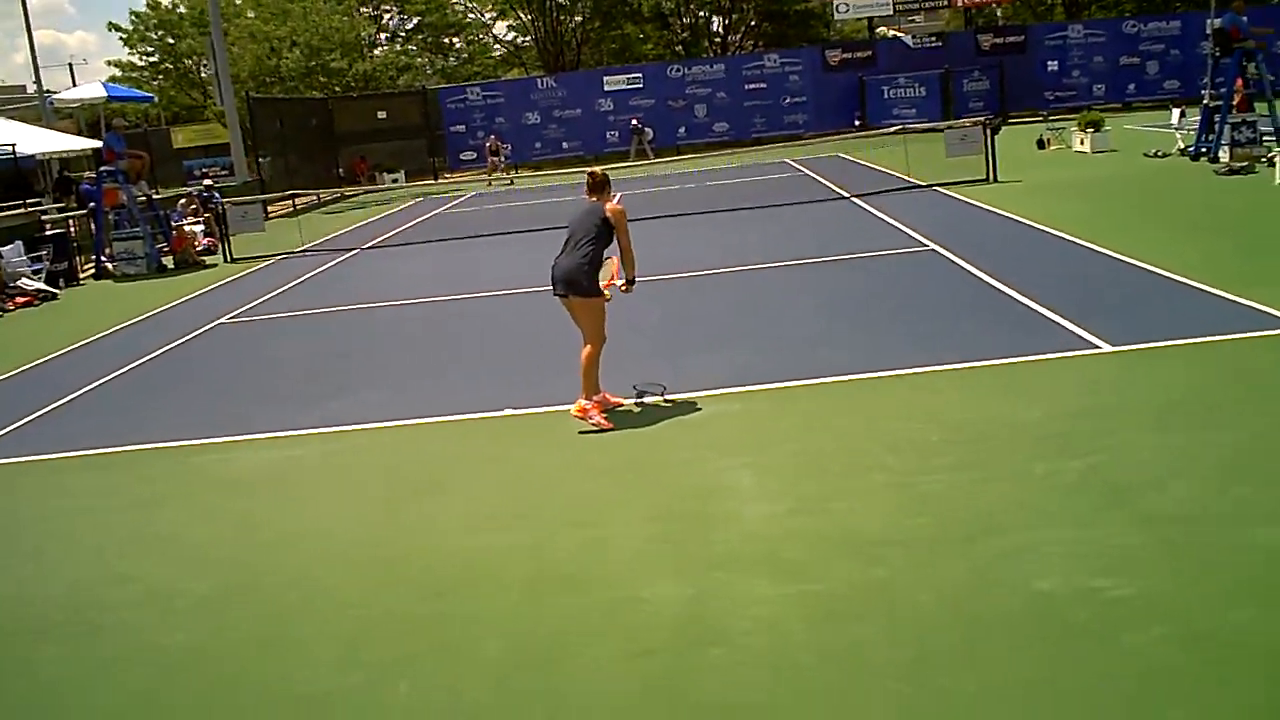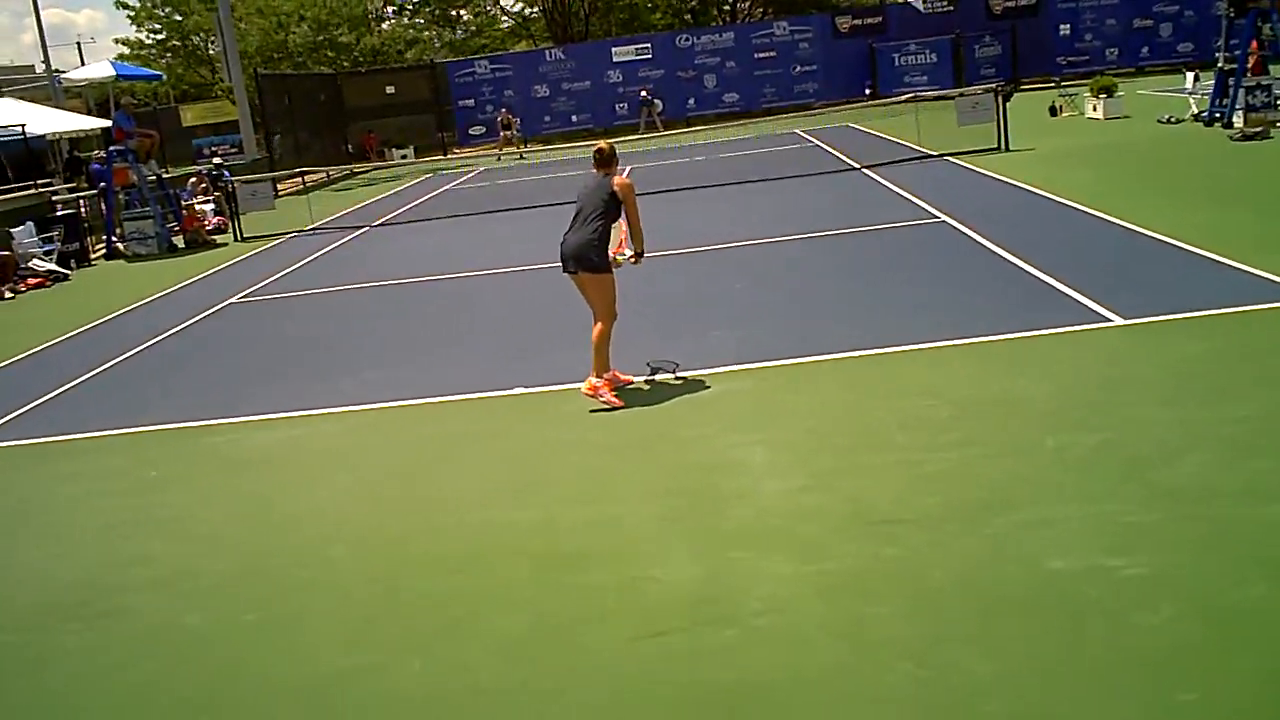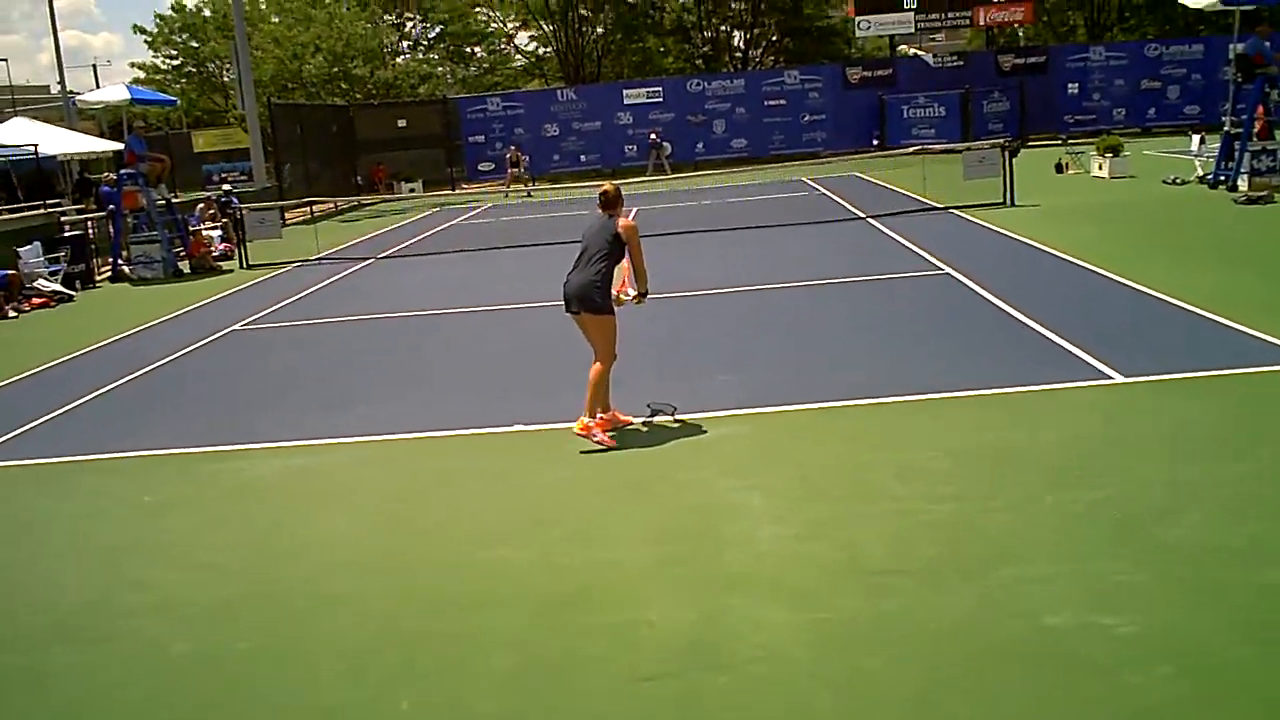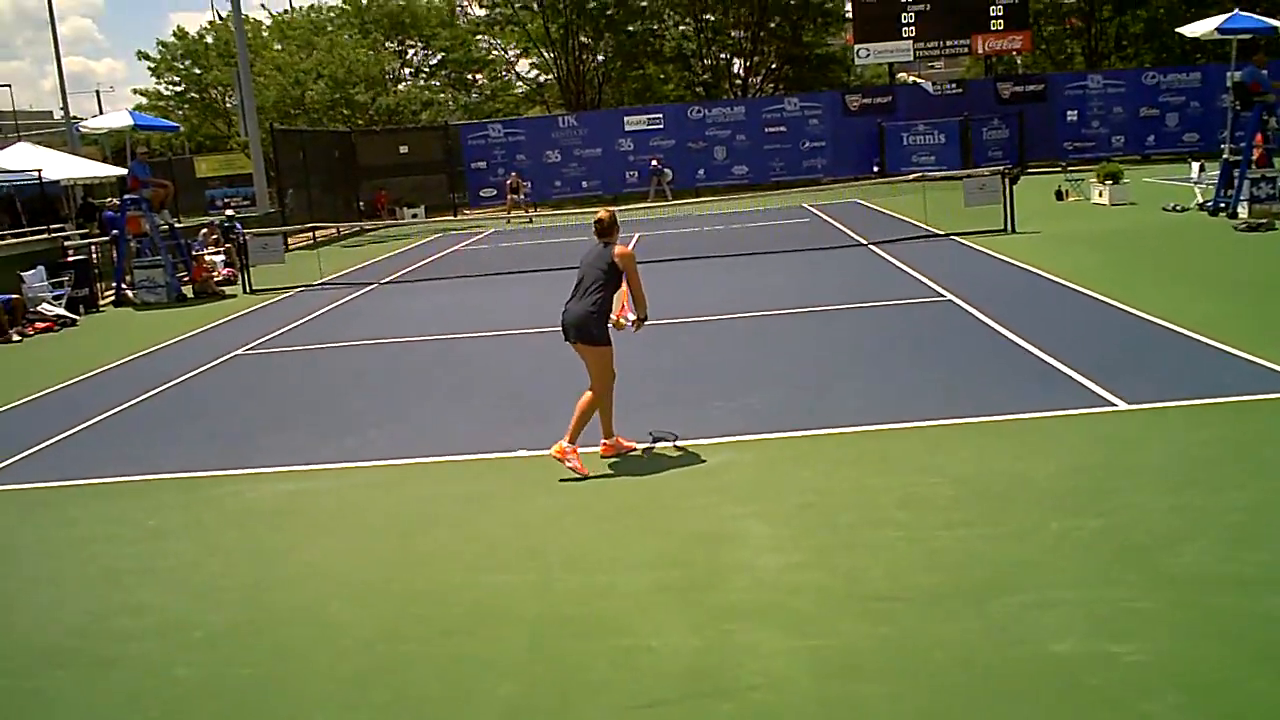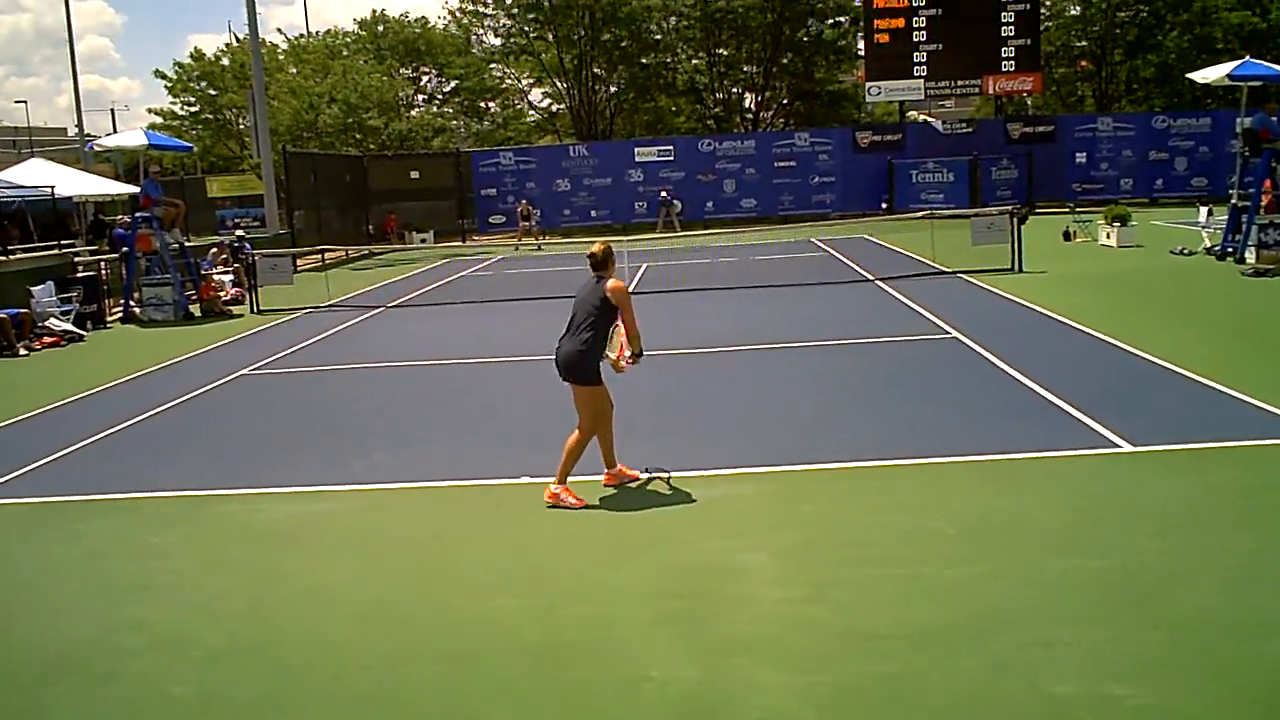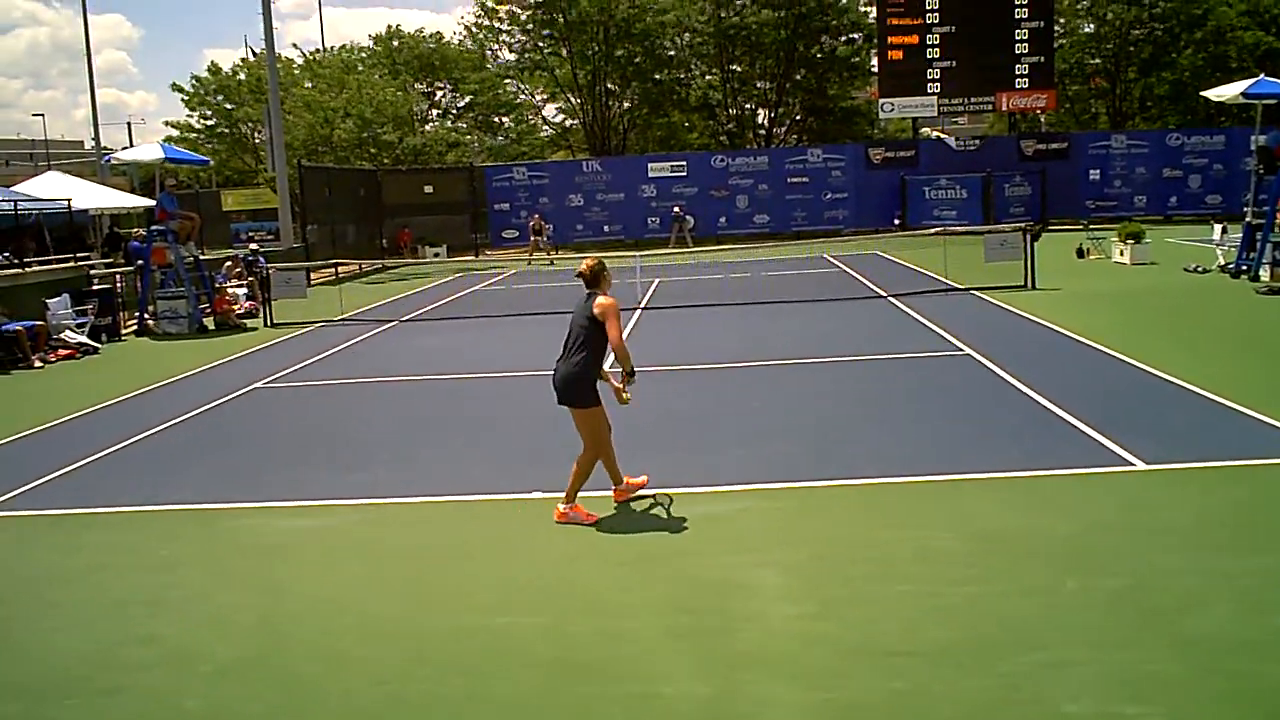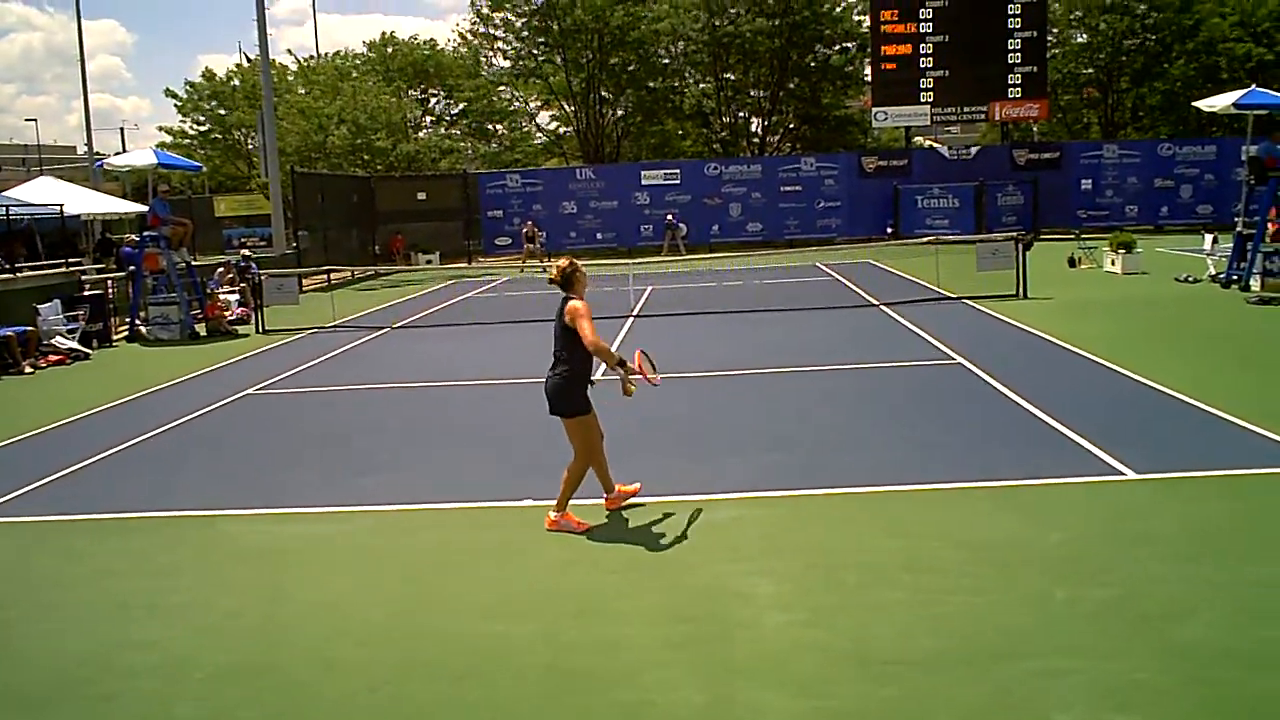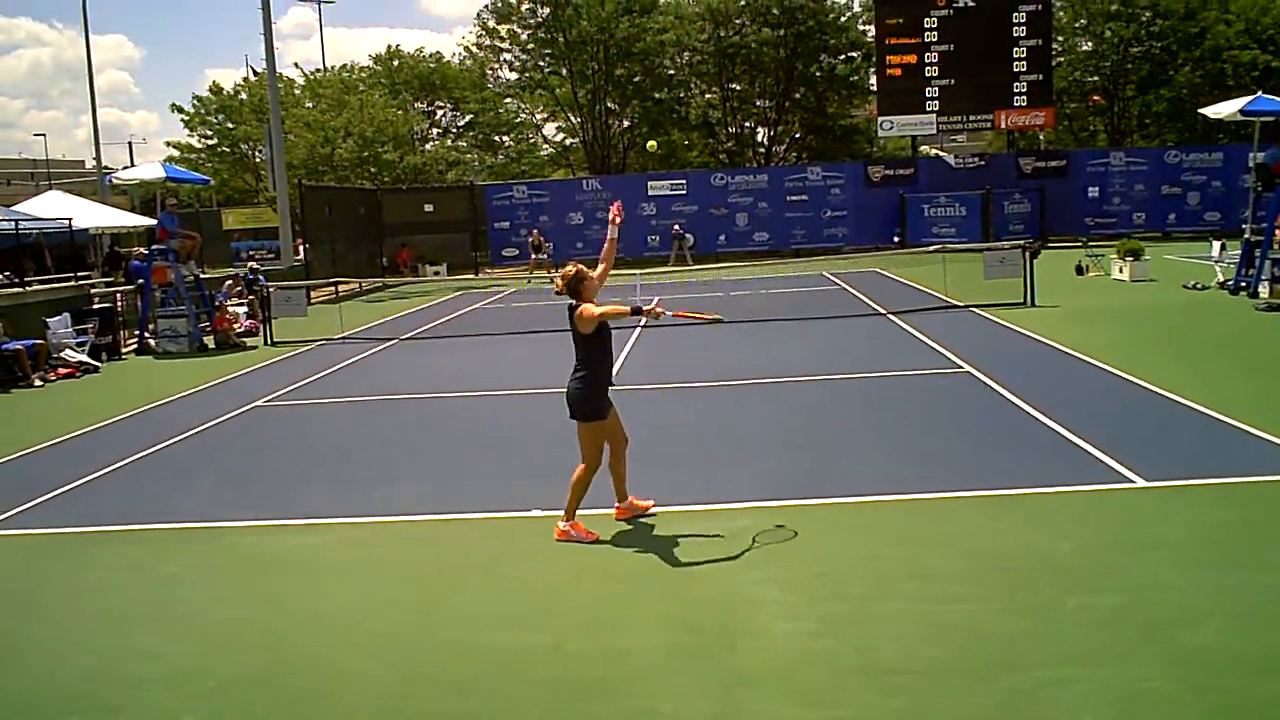
dt=0.3s
person 1, frame 1
left shoulder: (581, 211)
right shoulder: (614, 209)
right elbow: (626, 251)
left wrist: (595, 288)
right wrist: (629, 280)
left hip: (560, 272)
right hip: (579, 274)
left knee: (593, 338)
right knee: (594, 340)
left ankle: (596, 395)
right ankle: (584, 403)
person 1, frame 2
left shoulder: (587, 186)
right shoulder: (622, 184)
right elbow: (634, 226)
left wrist: (606, 256)
right wrist: (638, 252)
left hip: (569, 248)
right hip: (589, 251)
left knee: (603, 315)
right knee: (605, 318)
left ankle: (606, 373)
right ankle: (595, 381)
person 1, frame 3
left shoulder: (592, 226)
right shoulder: (626, 225)
right elbow: (638, 267)
left wrist: (610, 294)
right wrist: (641, 292)
left hip: (572, 288)
right hip: (591, 291)
left knee: (603, 354)
right knee: (605, 358)
left ankle: (605, 414)
right ankle: (587, 421)
person 1, frame 4
left shoulder: (589, 254)
right shoulder: (623, 253)
right elbow: (637, 294)
left wrist: (609, 317)
right wrist: (641, 317)
left hip: (570, 317)
right hip: (588, 322)
left knee: (605, 379)
right knee: (599, 388)
left ankle: (609, 441)
right ankle: (566, 445)
person 1, frame 5
left shoulder: (586, 288)
right shoulder: (617, 287)
right elbow: (631, 330)
left wrist: (608, 357)
right wrist: (636, 352)
left hip: (566, 354)
right hip: (581, 359)
left knee: (605, 410)
right knee: (588, 426)
left ankle: (613, 470)
right ankle: (557, 488)
person 1, frame 6
left shoulder: (585, 304)
right shoulder: (607, 303)
right elbow: (617, 345)
left wrist: (612, 383)
right wrist: (630, 372)
left hip: (566, 375)
right hip: (577, 381)
left knee: (603, 433)
right knee: (594, 447)
left ankle: (620, 485)
right ankle: (566, 506)
person 1, frame 7
left shoulder: (571, 307)
right shoulder: (577, 307)
left elbow: (591, 345)
right elbow: (594, 345)
left wrist: (619, 369)
right wrist: (621, 363)
left hip: (568, 386)
right hip: (567, 389)
left knee: (595, 440)
right knee: (584, 454)
left ankle: (612, 493)
right ankle: (558, 514)
person 1, frame 8
left shoulder: (587, 306)
right shoulder: (585, 312)
left elbow: (604, 264)
right elbow: (605, 312)
left wrist: (613, 228)
right wrist: (640, 310)
left hip: (595, 392)
right hip: (587, 394)
left knee: (619, 442)
right knee: (591, 462)
left ankle: (624, 503)
right ankle: (566, 523)
